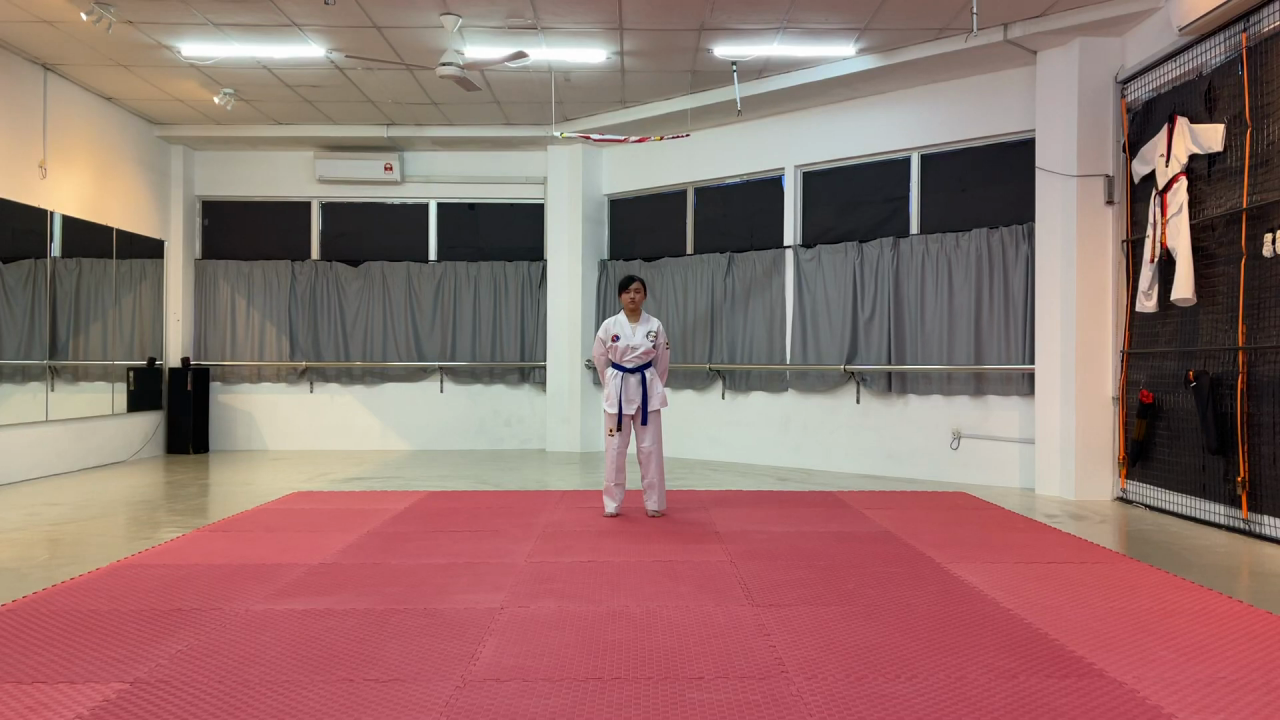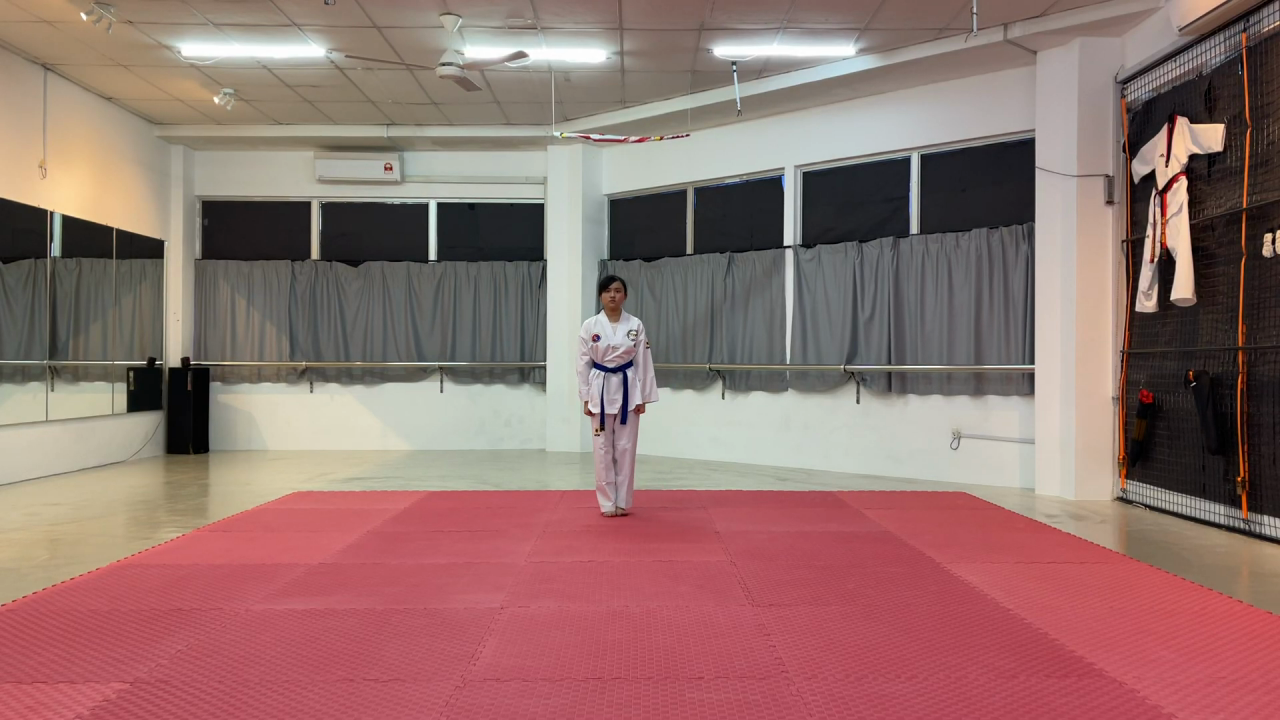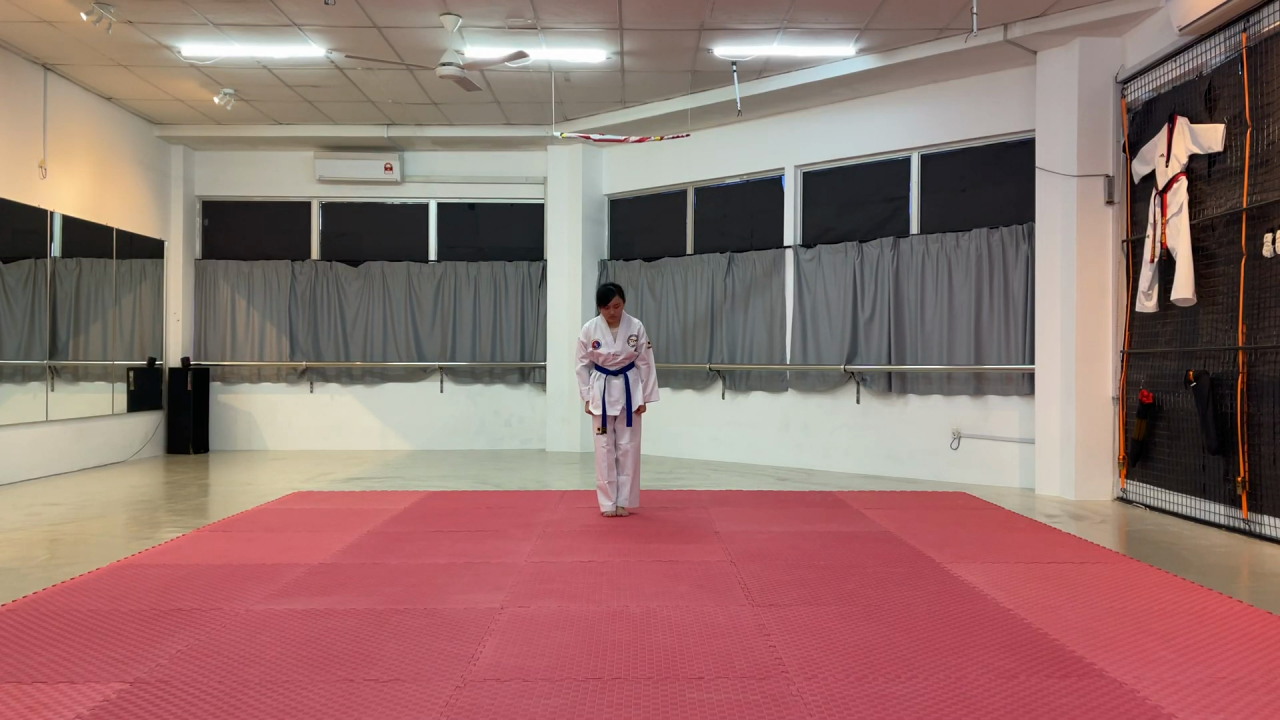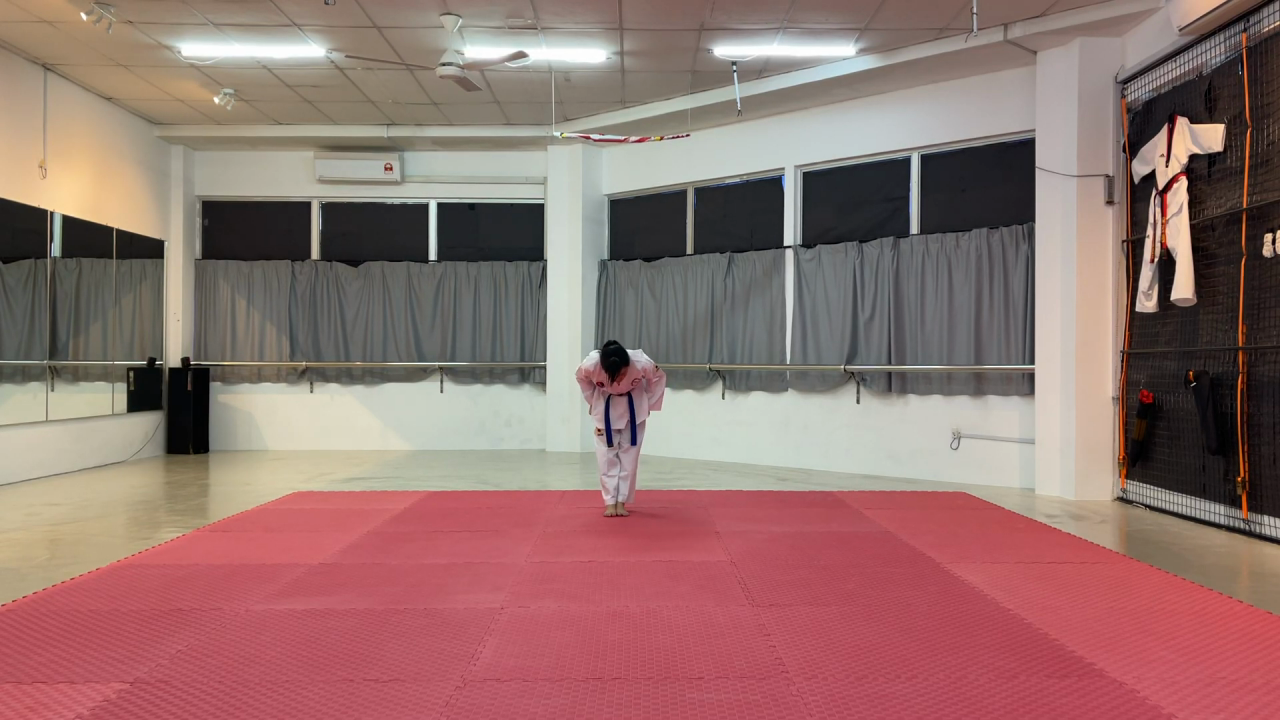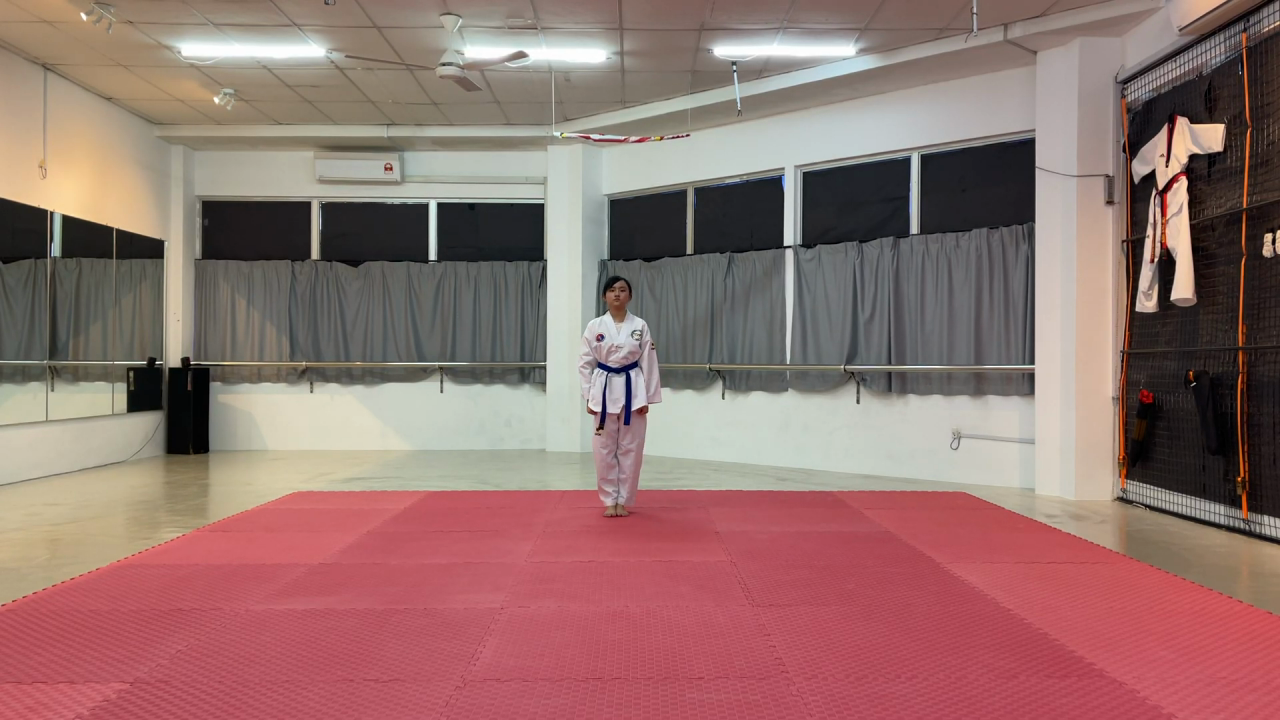
dt=1s
person 1, frame 1
left shoulder: (655, 326)
right shoulder: (609, 326)
left elbow: (661, 362)
right elbow: (600, 360)
left wrist: (649, 386)
right wrist: (615, 386)
left hip: (646, 390)
right hip: (618, 389)
left knee: (650, 447)
right knee: (616, 447)
left ankle: (654, 503)
right ankle: (612, 503)
person 1, frame 2
left shoulder: (635, 325)
right shoulder: (590, 326)
left elbow: (643, 363)
right elbow: (583, 363)
left wrist: (643, 397)
right wrist: (586, 398)
left hip: (628, 389)
right hip: (600, 389)
left knee: (625, 447)
right knee: (603, 447)
left ankle: (622, 501)
right ankle: (607, 502)
person 1, frame 3
left shoulder: (636, 327)
right shoulder: (589, 329)
left elbow: (646, 363)
right elbow: (582, 365)
left wrist: (644, 397)
right wrist: (587, 397)
left hip: (629, 391)
right hip: (601, 392)
left knee: (628, 448)
right knee: (604, 448)
left ankle: (623, 502)
right ankle: (608, 503)
person 1, frame 4
left shoulder: (642, 363)
right shoulder: (591, 365)
left elbow: (658, 379)
right elbow: (582, 379)
left wrist: (647, 405)
right wrist: (594, 404)
left hip: (633, 406)
right hip: (605, 406)
left knee: (629, 451)
right knee: (607, 451)
left ankle: (621, 501)
right ankle: (610, 501)
person 1, frame 5
left shoulder: (640, 326)
right shoulder: (594, 326)
left elbow: (649, 363)
right elbow: (585, 363)
left wrist: (647, 398)
right wrist: (589, 396)
left hip: (632, 390)
right hip: (604, 390)
left knee: (630, 448)
right knee: (604, 448)
left ankle: (622, 501)
right ankle: (609, 500)
